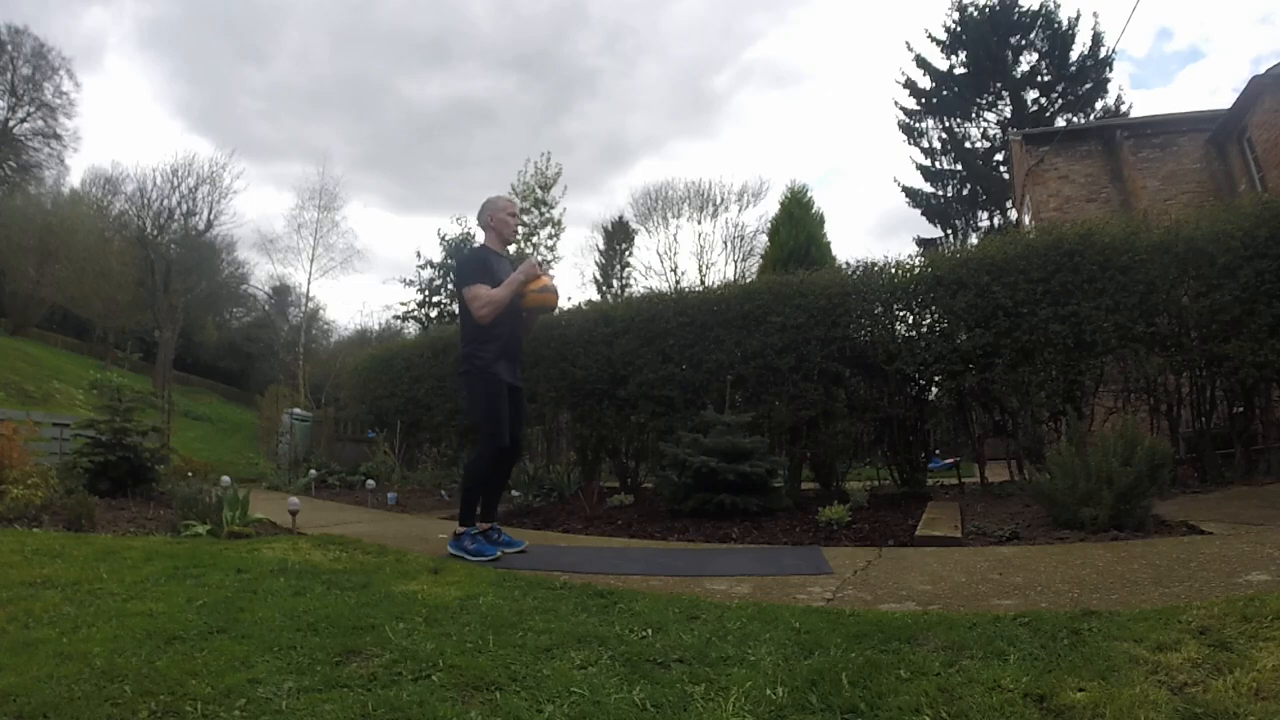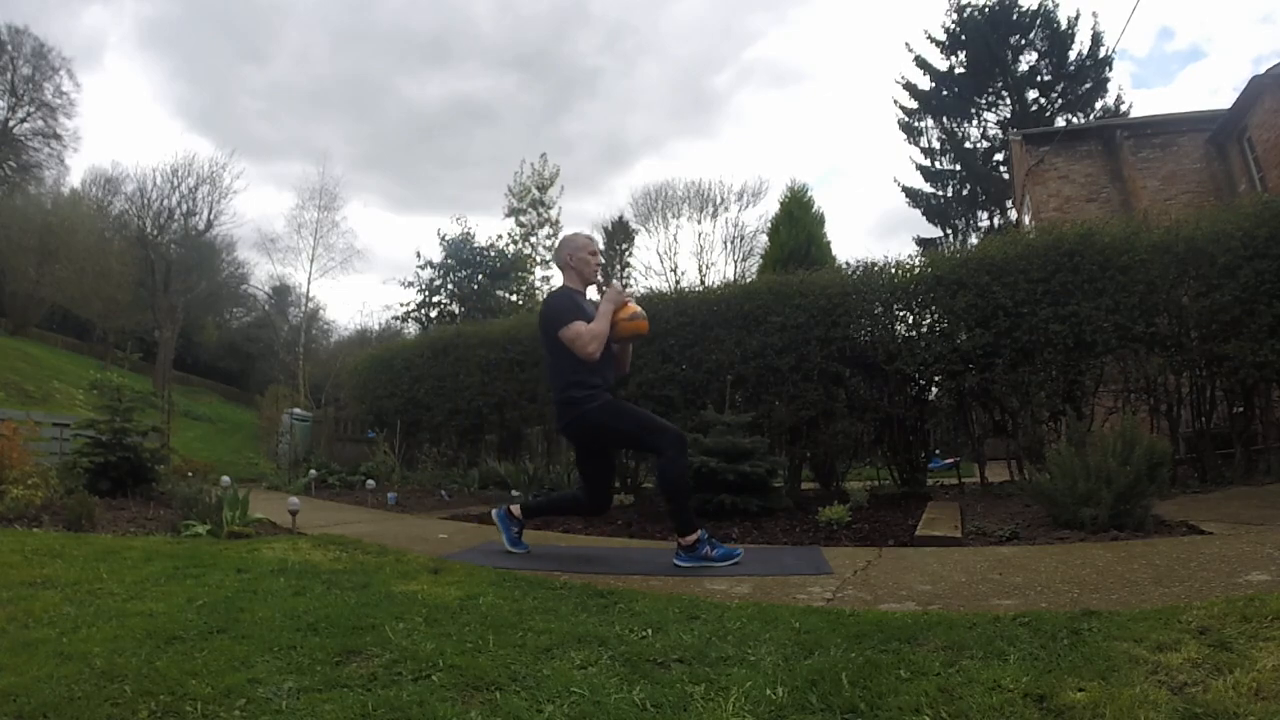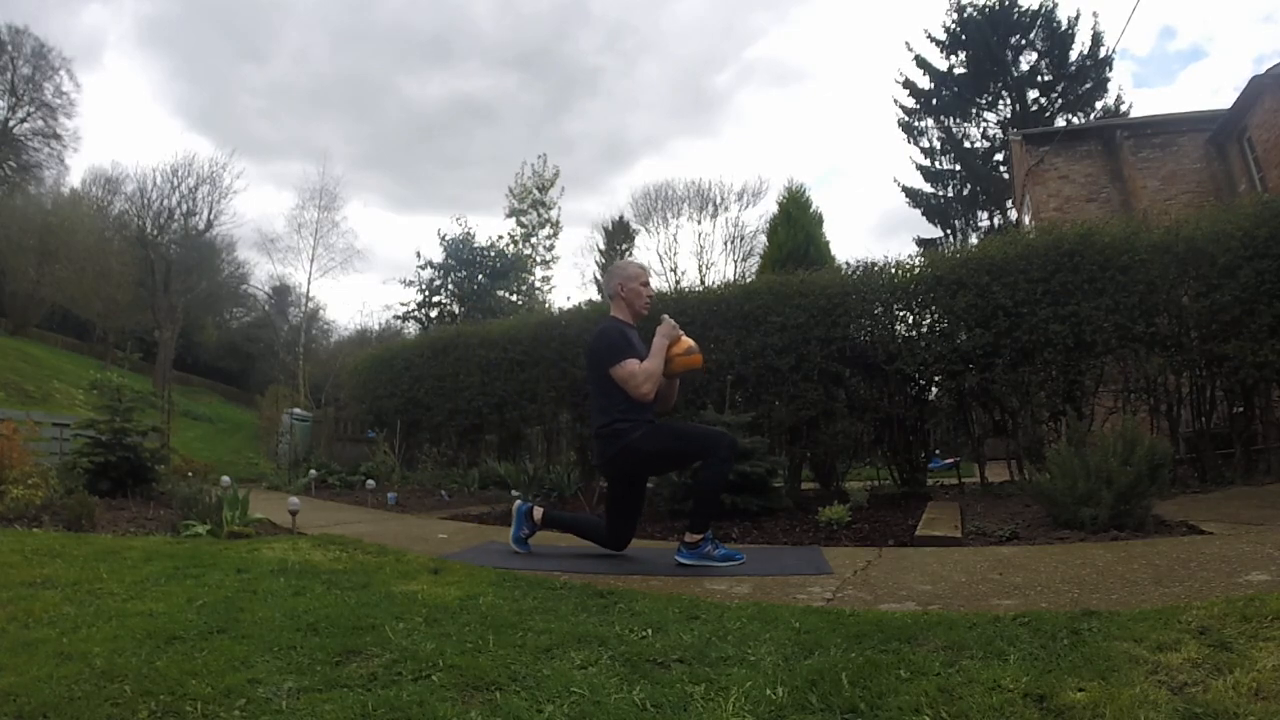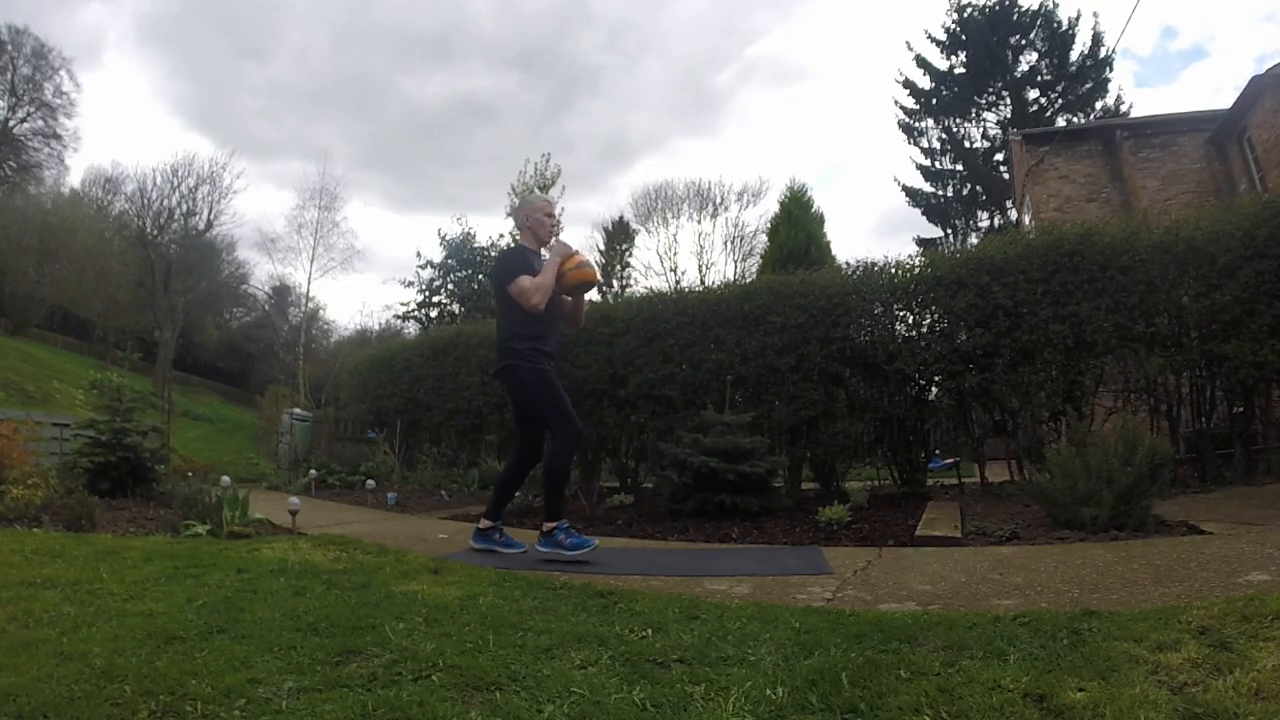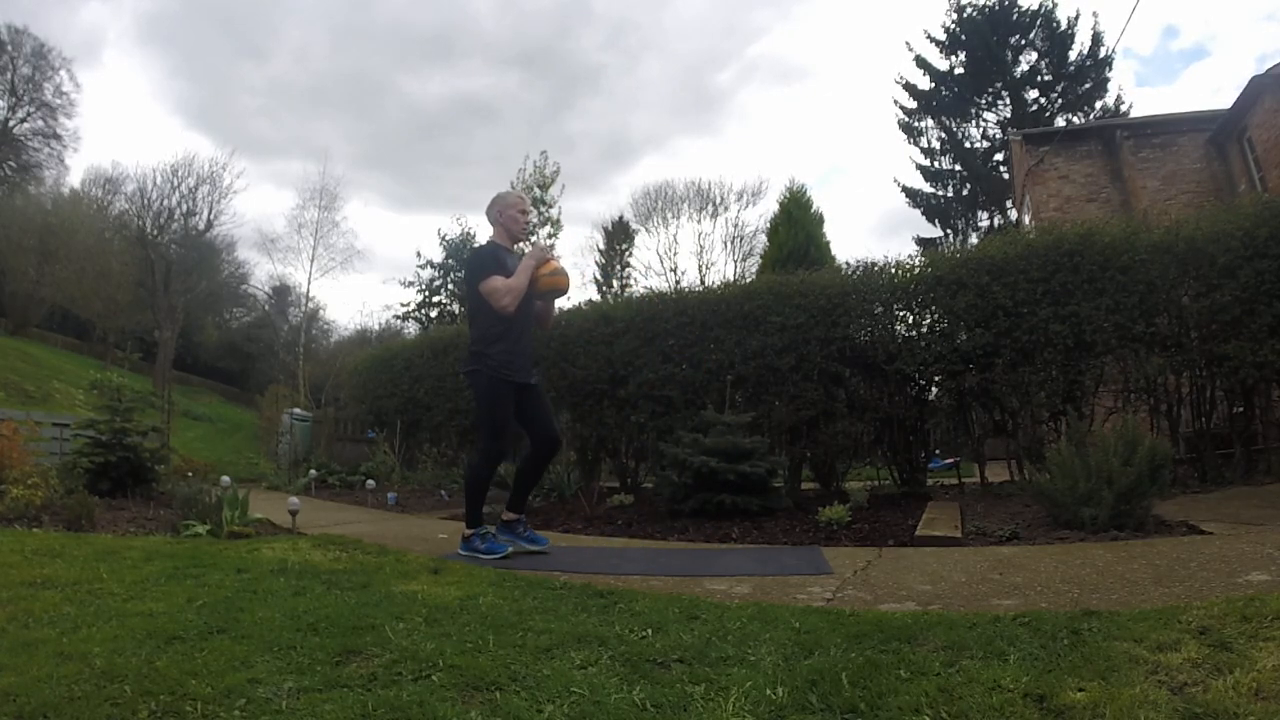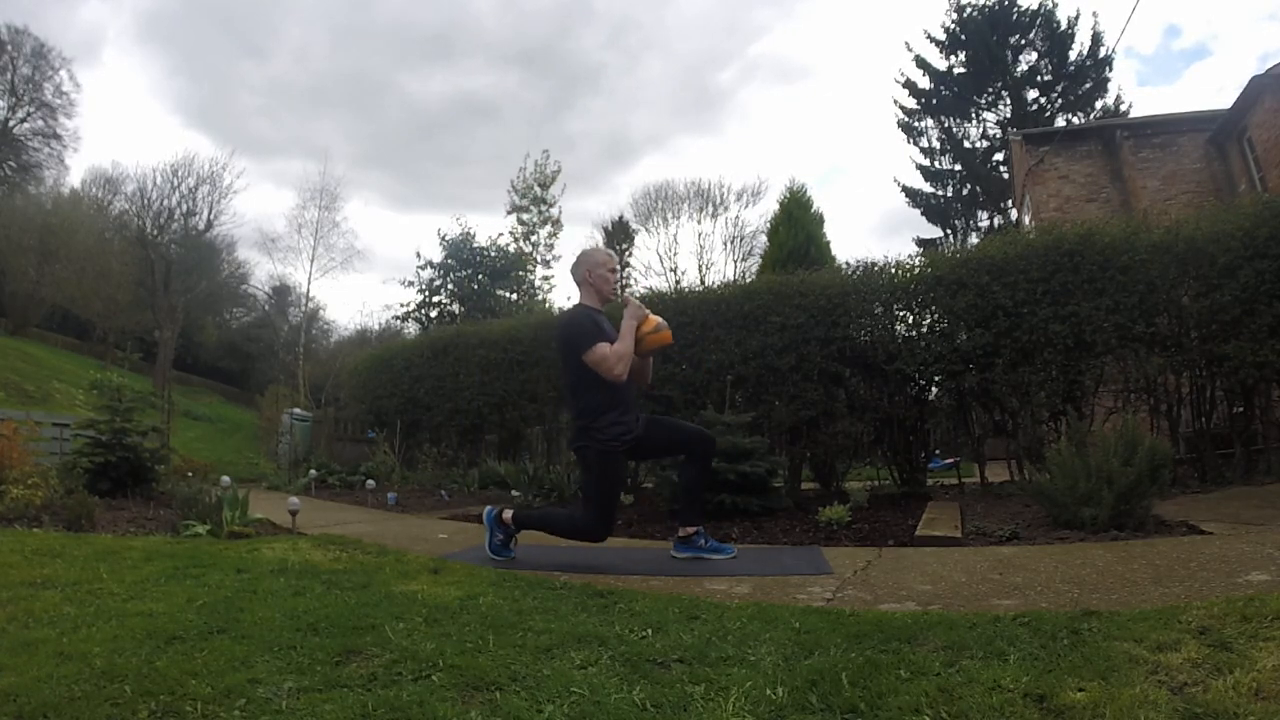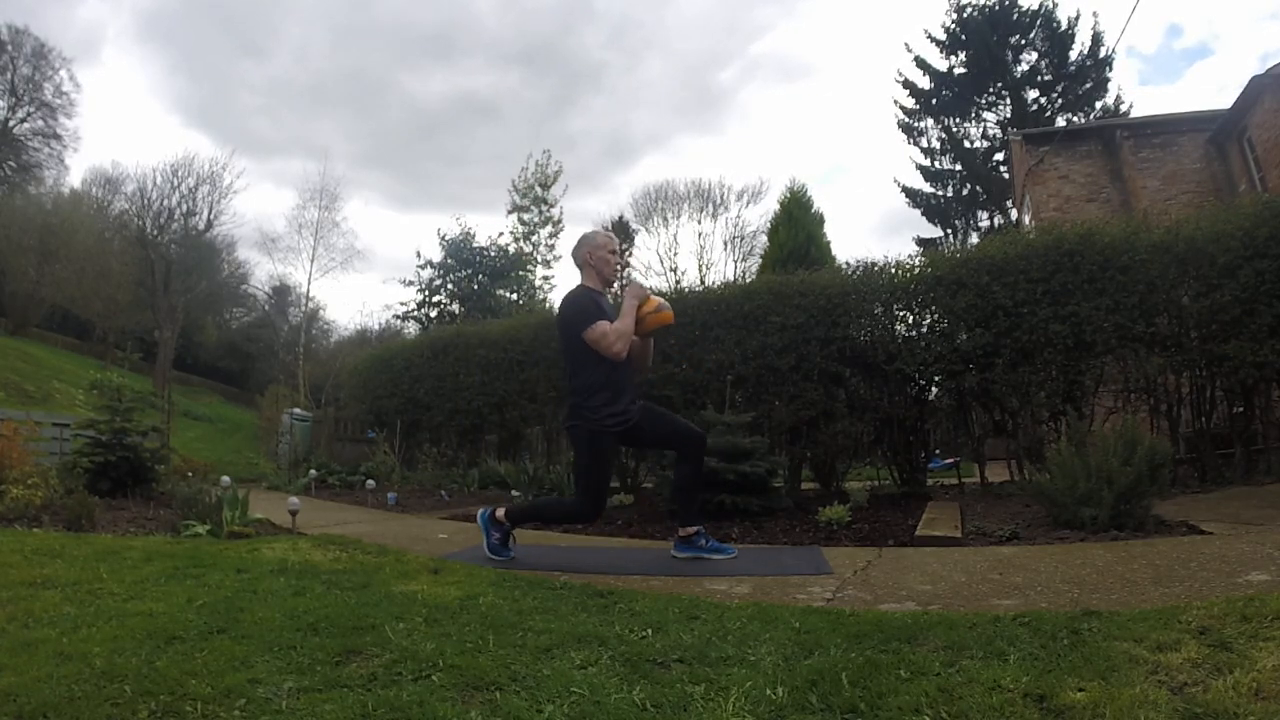
dt=0.7s
person 1, frame 1
left shoulder: (509, 266)
right shoulder: (474, 260)
left elbow: (520, 326)
right elbow: (482, 310)
right wrist: (520, 277)
left hip: (509, 370)
right hip: (484, 367)
left knee: (509, 449)
right knee: (493, 446)
left ankle: (486, 527)
right ankle: (464, 531)
person 1, frame 2
left shoulder: (584, 305)
right shoulder: (559, 303)
left elbow: (621, 365)
right elbow: (590, 348)
right wrist: (608, 305)
left hip: (593, 407)
right hip: (584, 406)
left knee: (596, 499)
right knee: (671, 441)
left ankle: (514, 514)
right ankle: (690, 543)
person 1, frame 3
left shoulder: (629, 337)
right shoulder: (610, 335)
left elbow: (663, 402)
right elbow: (643, 389)
right wrist: (661, 340)
left hip: (631, 445)
right hip: (625, 442)
left knee: (615, 538)
right knee: (721, 445)
left ankle: (533, 516)
right ankle: (695, 542)
person 1, frame 4
left shoulder: (545, 266)
right shoulder: (511, 259)
left elbow: (574, 319)
right elbow: (535, 300)
right wrist: (555, 259)
left hip: (536, 366)
right hip: (523, 363)
left knee: (529, 451)
right knee: (568, 434)
left ankle: (487, 528)
right ankle: (552, 526)
person 1, frame 5
left shoulder: (519, 263)
right shoulder: (484, 257)
left elbow: (543, 321)
right elbow: (505, 301)
right wrist: (531, 261)
left hip: (521, 371)
right hip: (492, 370)
left knee: (548, 441)
right knee: (492, 450)
left ankle: (511, 519)
right ankle: (472, 534)
person 1, frame 6
left shoulder: (602, 320)
right shoulder: (577, 322)
left elbow: (642, 377)
right elbow: (617, 371)
right wrist: (630, 321)
left hip: (630, 426)
right hip: (602, 436)
left knee: (701, 443)
right knee: (597, 525)
left ankle: (688, 536)
right ankle: (505, 520)
person 1, frame 7
left shoulder: (602, 304)
right shoulder: (578, 303)
left elbow: (642, 361)
right elbow: (616, 348)
right wrist: (631, 301)
left hip: (626, 409)
right hip: (594, 419)
left knee: (692, 441)
right knee: (587, 507)
left ankle: (688, 535)
right ankle: (499, 518)
